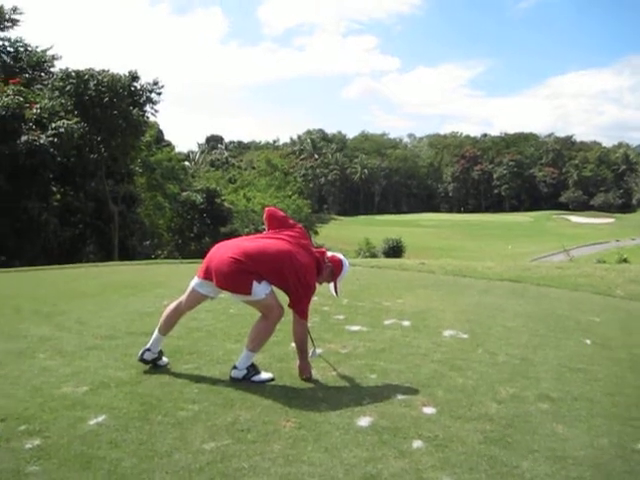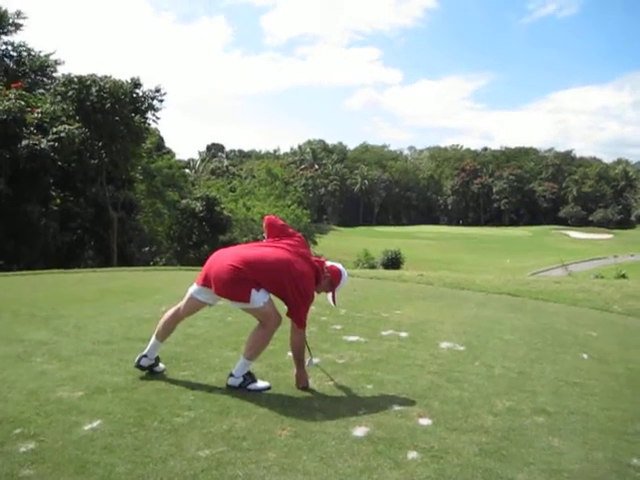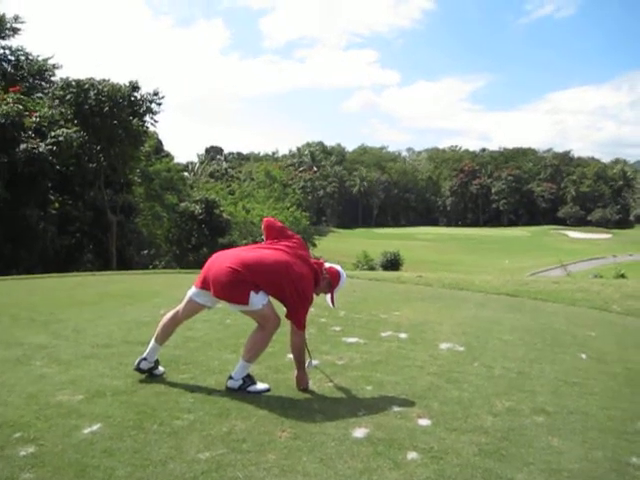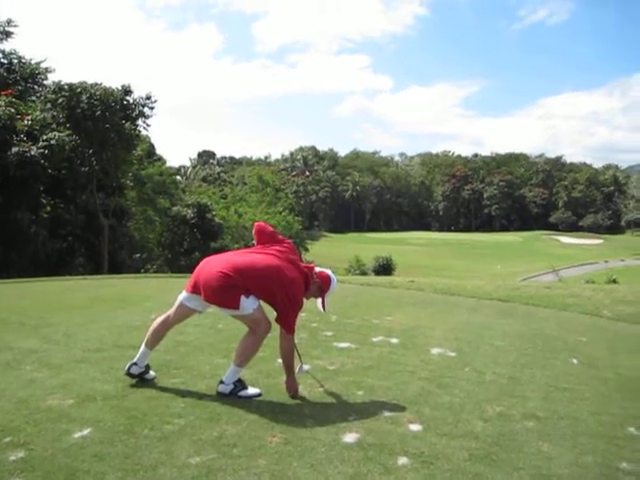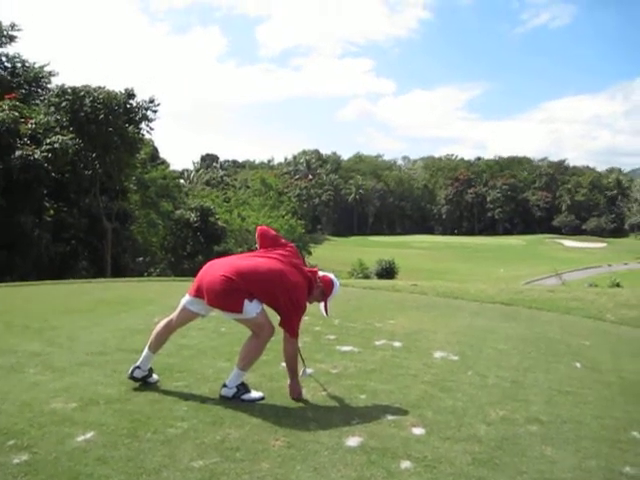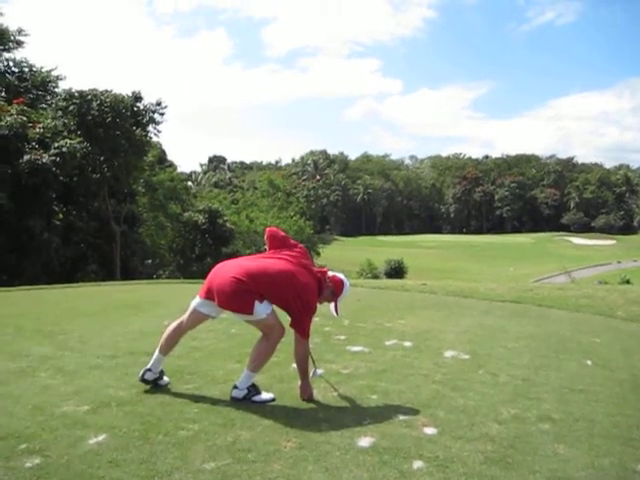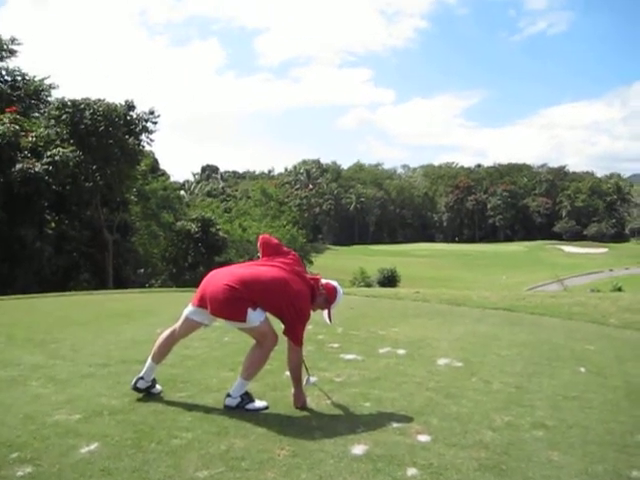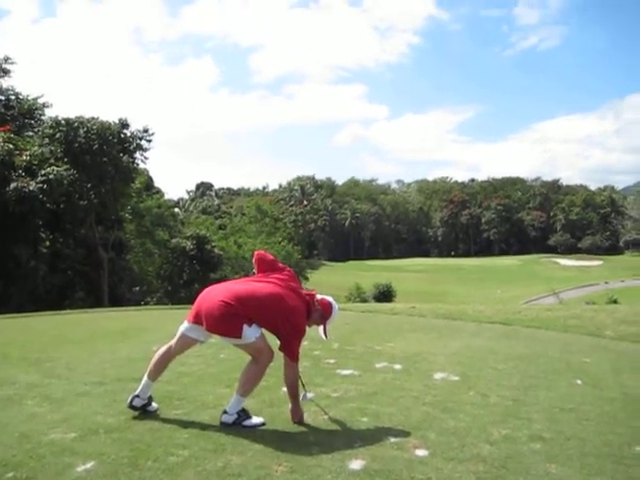
dt=0.3s
person 1, frame 1
left shoulder: (299, 234)
right shoulder: (307, 276)
left elbow: (269, 212)
right elbow: (300, 320)
right wrist: (303, 361)
left hip: (219, 251)
right hip: (235, 267)
left knee: (184, 303)
right knee: (273, 311)
left ankle: (151, 351)
right ankle: (242, 368)
person 1, frame 2
left shoulder: (298, 243)
right shoulder: (305, 284)
left elbow: (269, 220)
right elbow: (298, 330)
right wrist: (300, 370)
left hip: (219, 259)
right hip: (234, 275)
left knee: (182, 310)
right knee: (271, 320)
left ankle: (147, 357)
right ankle: (238, 376)
person 1, frame 3
left shoulder: (297, 244)
right shoulder: (304, 286)
left elbow: (267, 222)
right elbow: (297, 331)
right wrist: (301, 371)
left hip: (217, 261)
right hip: (233, 277)
left knee: (181, 313)
right knee: (270, 322)
left ankle: (147, 360)
right ankle: (238, 379)
person 1, frame 4
left shoulder: (288, 249)
right shoulder: (294, 290)
left elbow: (258, 227)
right elbow: (286, 336)
right wrist: (290, 377)
left hip: (207, 266)
right hip: (224, 281)
left knee: (172, 317)
right knee: (261, 326)
left ankle: (138, 365)
right ankle: (229, 383)
person 1, frame 5
left shoulder: (291, 253)
right shoulder: (298, 294)
left elbow: (261, 231)
right elbow: (290, 340)
right wrist: (294, 380)
left hip: (211, 269)
right hip: (227, 285)
left knee: (174, 321)
right knee: (264, 330)
left ankle: (141, 368)
right ankle: (232, 387)
person 1, frame 6
left shoulder: (300, 253)
right shoulder: (308, 295)
left elbow: (270, 232)
right elbow: (301, 341)
right wrist: (304, 382)
left hip: (221, 272)
right hip: (237, 287)
left knee: (185, 323)
right knee: (275, 331)
left ankle: (152, 370)
right ankle: (242, 388)
person 1, frame 7
left shoulder: (293, 261)
right shoulder: (301, 302)
left elbow: (263, 239)
right elbow: (295, 348)
right wrist: (298, 390)
left hip: (213, 279)
right hip: (230, 294)
left knee: (178, 331)
right knee: (268, 339)
left ankle: (144, 379)
right ankle: (236, 396)
person 1, frame 8
left shoulder: (288, 277)
right shoulder: (297, 318)
left elbow: (259, 256)
right elbow: (291, 365)
right wrist: (295, 405)
left hip: (209, 296)
right hip: (226, 310)
left knee: (174, 348)
right knee: (264, 355)
left ankle: (140, 397)
right ankle: (232, 413)
